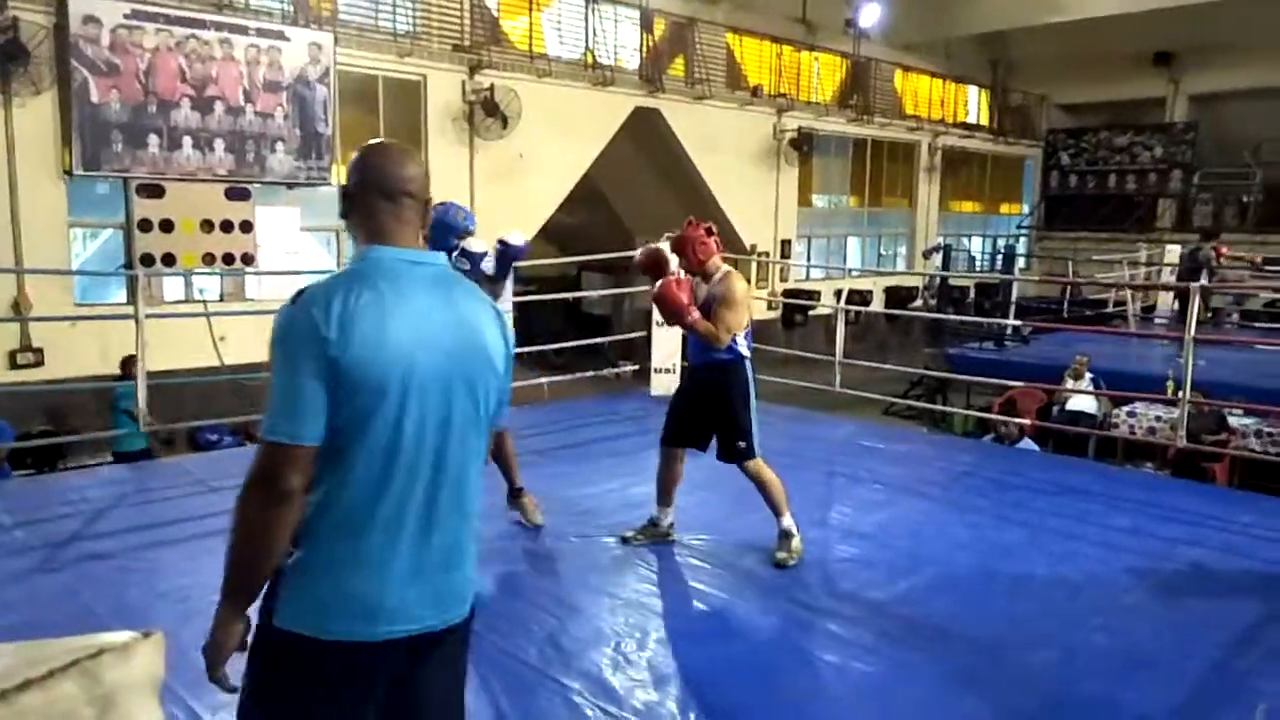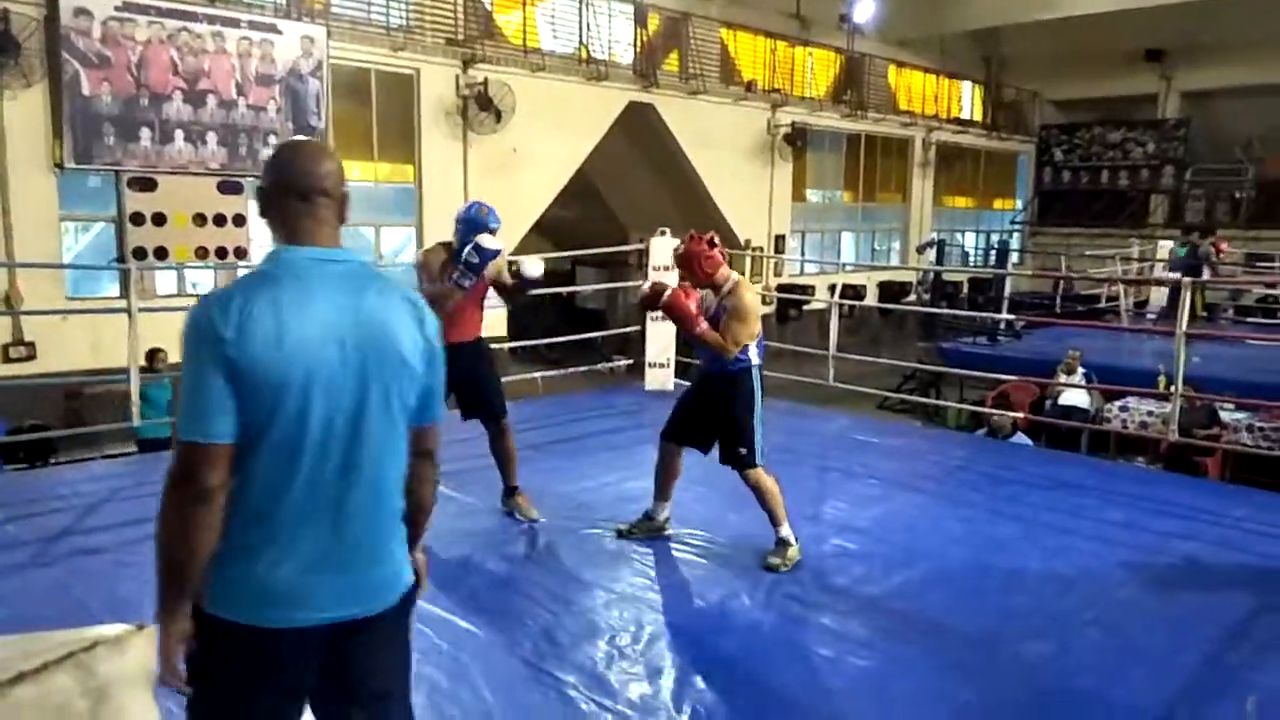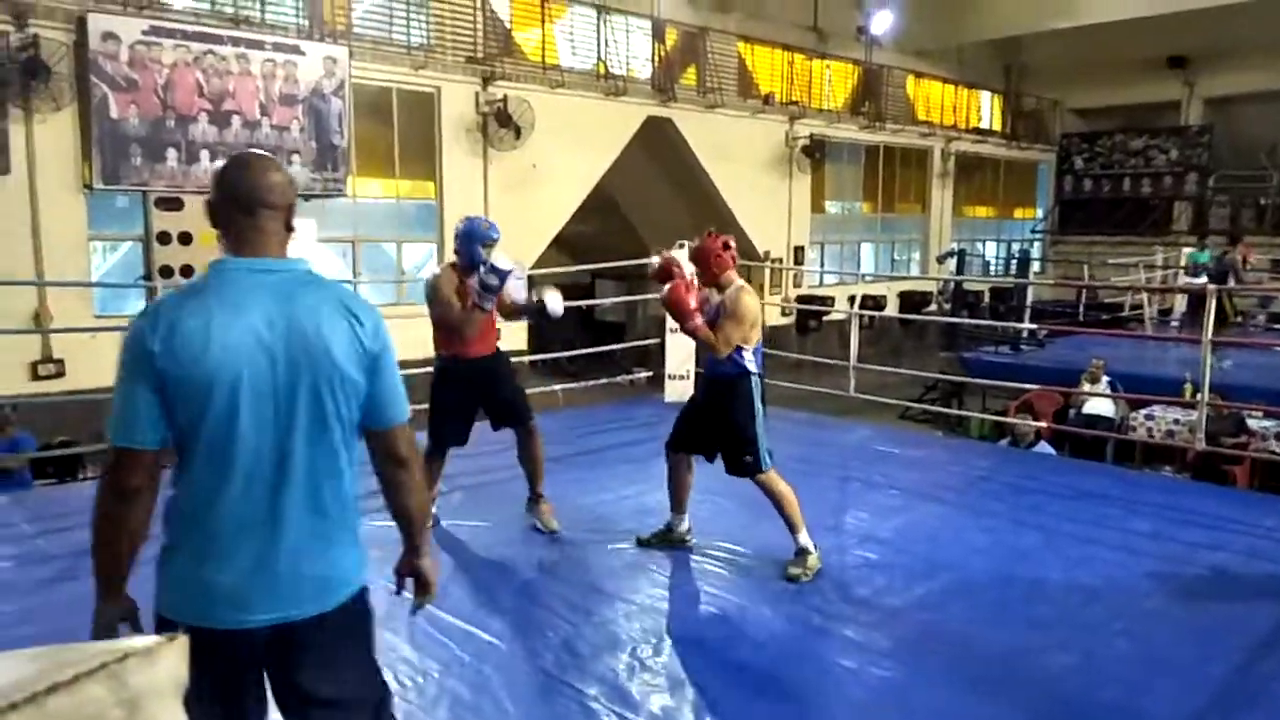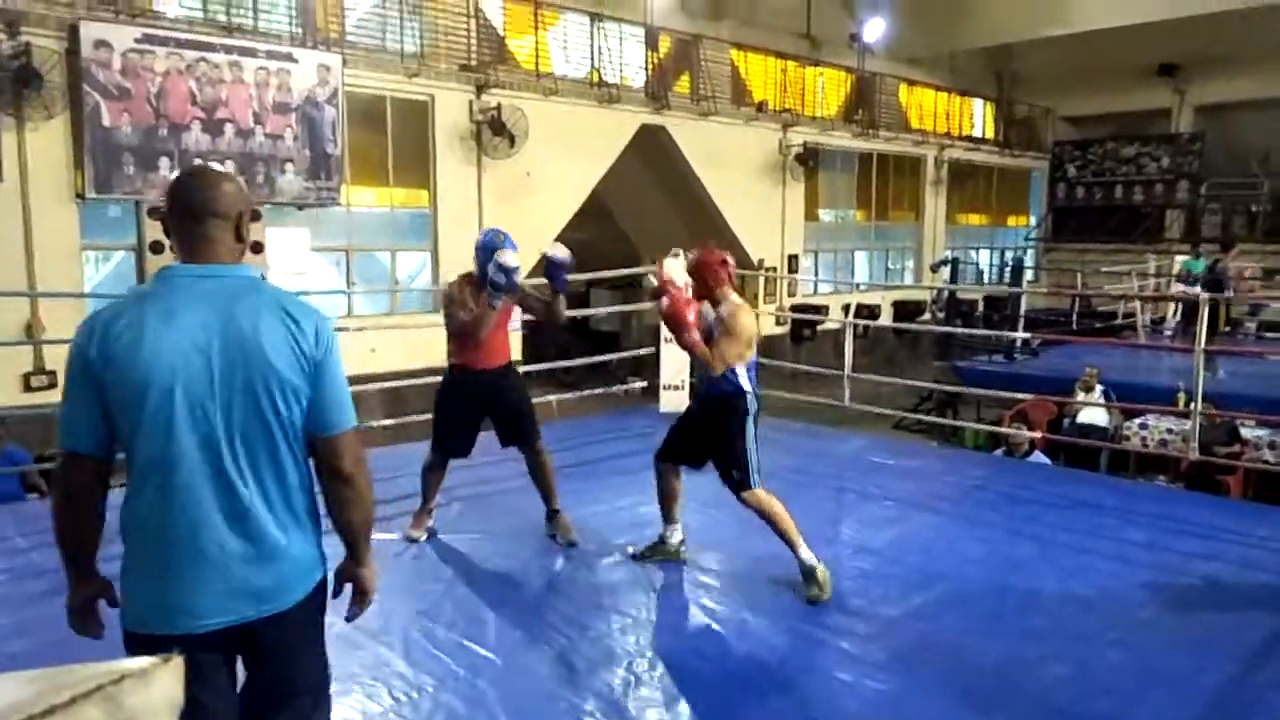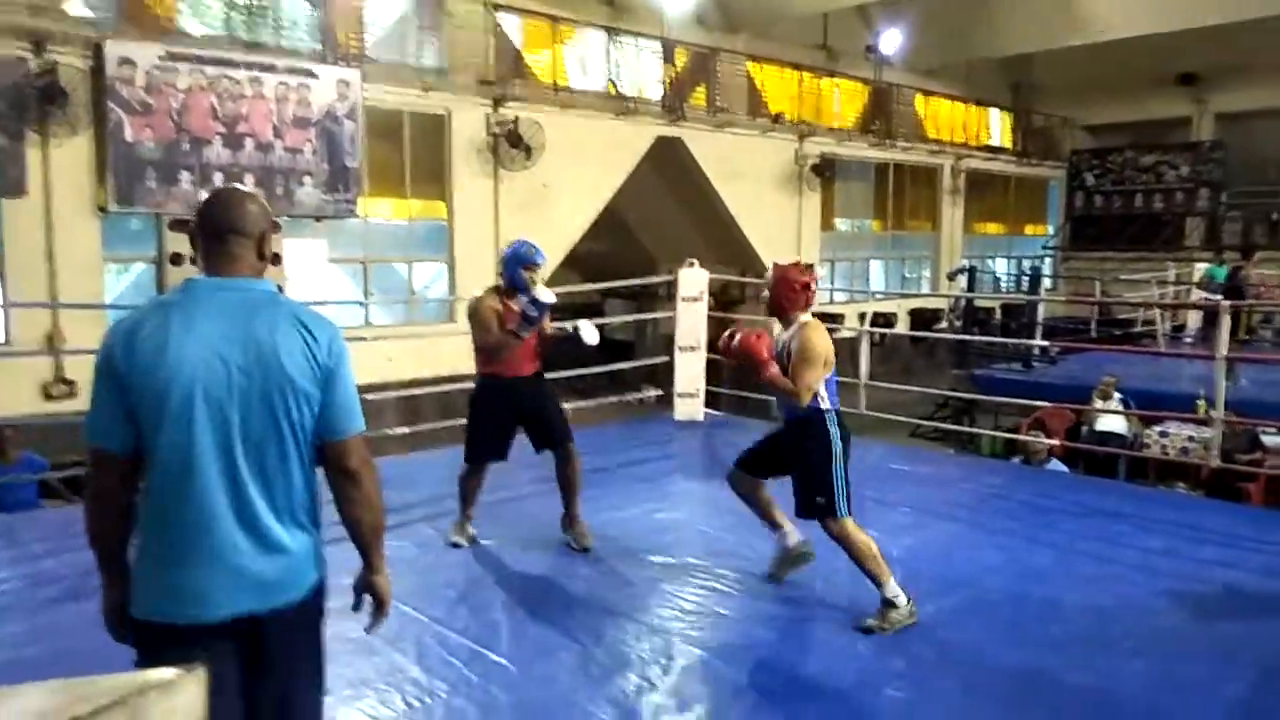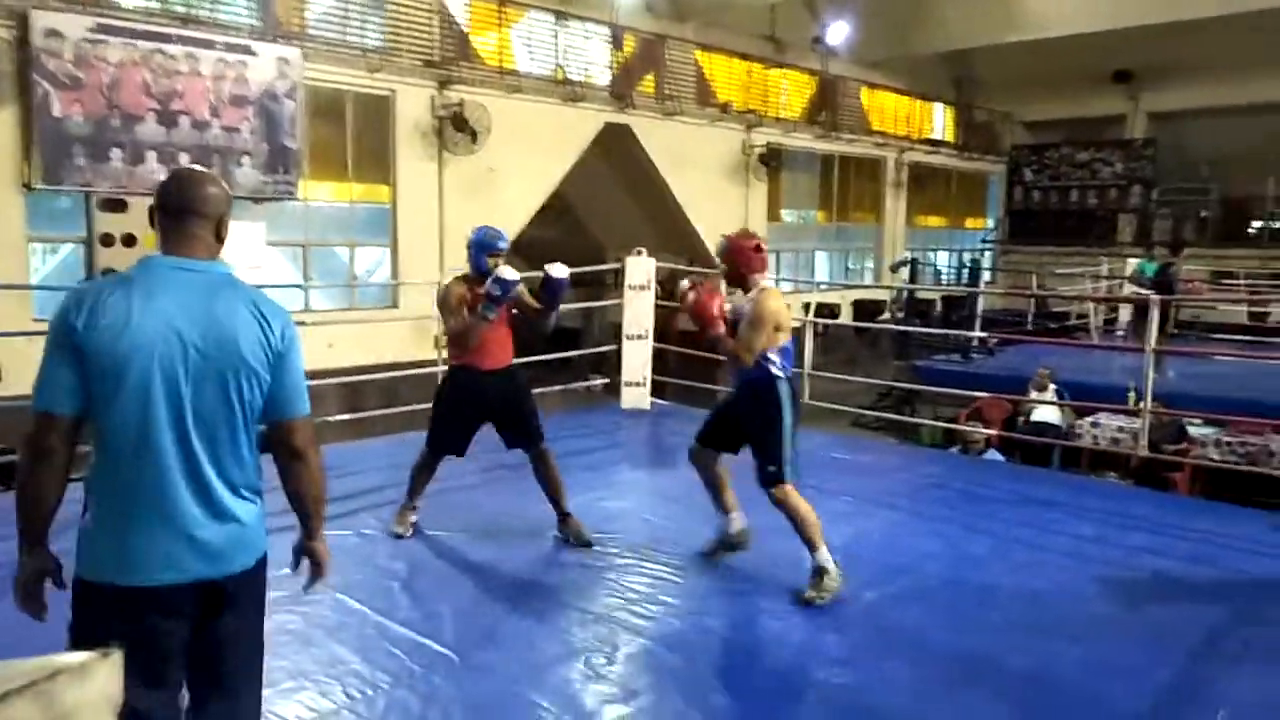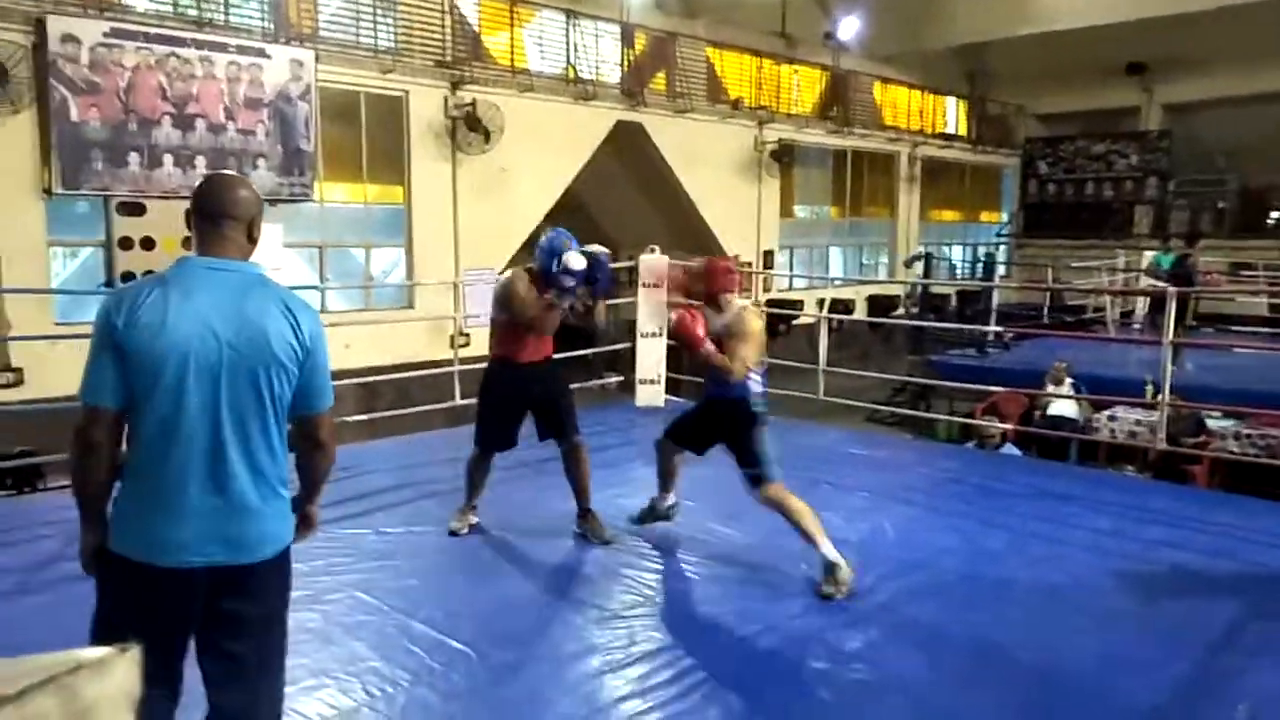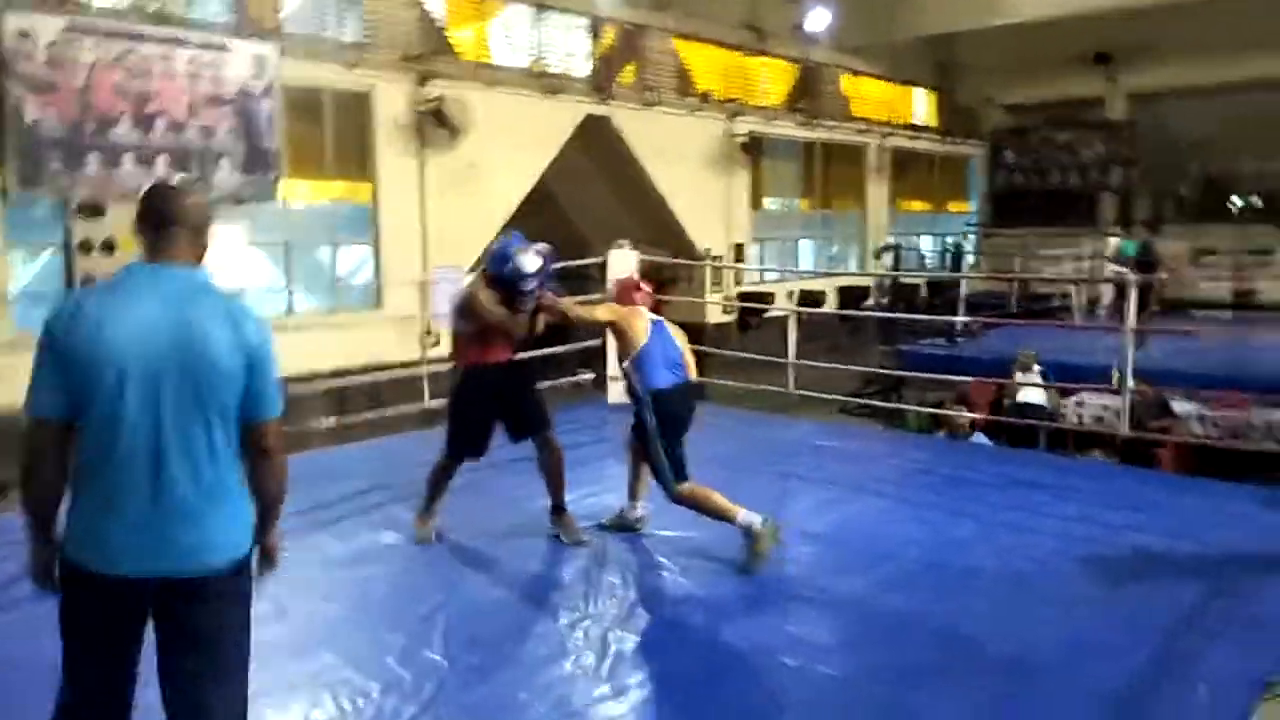
dt=0.3s
person 1, frame 1
left shoulder: (320, 313)
right shoulder: (485, 315)
left elbow: (281, 484)
left wrist: (232, 608)
left hip: (329, 607)
right hip: (444, 598)
person 1, frame 2
left shoulder: (228, 314)
right shoulder: (409, 310)
left elbow: (202, 483)
left wrist: (174, 609)
right wrist: (411, 542)
left hip: (257, 599)
right hip: (376, 585)
person 1, frame 3
left shoulder: (163, 326)
right shoulder: (354, 316)
left elbow: (130, 484)
right elbow: (398, 457)
left wrist: (110, 592)
right wrist: (417, 548)
left hip: (207, 599)
right hip: (328, 586)
person 1, frame 4
left shoulder: (107, 332)
right shoulder: (301, 323)
left elbow: (80, 481)
right elbow: (342, 467)
left wrist: (81, 575)
right wrist: (360, 556)
left hip: (169, 599)
right hip: (286, 582)
person 1, frame 5
left shoulder: (134, 337)
right shoulder: (314, 334)
left elbow: (110, 480)
right elbow: (350, 468)
left wrist: (114, 577)
right wrist: (374, 563)
left hip: (179, 596)
right hip: (288, 582)
person 1, frame 6
left shoulder: (88, 308)
right shoulder: (267, 318)
left elbow: (49, 445)
right elbow: (296, 446)
left wrist: (33, 547)
right wrist: (312, 529)
left hip: (123, 561)
right hip: (232, 554)
person 1, frame 7
left shoulder: (129, 307)
right shoulder: (295, 316)
left elbow: (96, 435)
right elbow: (318, 436)
left wrist: (92, 521)
right wrist: (307, 497)
left hip: (149, 543)
right hip: (255, 541)
person 1, frame 8
left shoulder: (75, 317)
right shoulder: (240, 325)
left elbow: (45, 446)
right elbow: (266, 447)
left wrist: (42, 536)
right wrist: (267, 524)
left hip: (100, 552)
right hip: (209, 551)
person 2, frame 1
left shoulder: (732, 285)
right shoulder: (696, 281)
left elbow: (719, 339)
right elbow: (673, 320)
left wrist: (686, 311)
right wrist: (660, 279)
left hip: (730, 376)
right hip: (699, 373)
left knee: (749, 461)
right knee: (670, 447)
left ankle: (789, 531)
right ankle: (662, 522)
person 2, frame 2
left shoulder: (743, 296)
right shoulder: (708, 291)
left elbow: (728, 349)
right elbow: (698, 332)
left wrist: (693, 321)
right wrist: (672, 306)
left hip: (738, 383)
right hip: (710, 377)
left knee: (750, 470)
right knee: (669, 443)
left ankle: (787, 539)
right ankle: (657, 517)
person 2, frame 3
left shoulder: (742, 300)
right shoulder: (716, 293)
left elbow: (719, 348)
right elbow: (701, 324)
left wrist: (688, 316)
right wrist: (675, 284)
left hip: (739, 388)
right hip: (712, 384)
left knee: (761, 473)
right knee: (677, 452)
left ankle: (806, 548)
right ankle: (679, 528)
person 2, frame 4
left shoulder: (738, 317)
right shoulder: (713, 309)
left elbow: (714, 365)
right elbow: (699, 341)
left wrist: (686, 330)
right wrist: (673, 301)
left hip: (734, 405)
right hip: (707, 399)
left knee: (749, 493)
right knee: (666, 463)
left ankle: (810, 565)
right ankle: (671, 540)
person 2, frame 5
left shoulder: (811, 337)
right shoulder: (790, 333)
left elbow: (800, 395)
right elbow: (784, 378)
left wrist: (763, 366)
right wrist: (747, 352)
left hip: (821, 431)
right hip: (797, 428)
left knee: (834, 521)
right knee: (742, 476)
left ankle: (898, 602)
right ankle: (792, 542)
person 2, frame 6
left shoulder: (767, 303)
right shoulder: (750, 299)
left elbow: (743, 357)
right elbow: (739, 342)
left wrist: (712, 325)
right wrist: (714, 314)
left hip: (771, 397)
right hip: (747, 392)
left knee: (778, 488)
right knee: (702, 452)
left ankle: (826, 569)
right ankle: (734, 529)
person 2, frame 7
left shoulder: (747, 320)
right shoulder: (716, 315)
left elbow: (736, 371)
left wrist: (702, 344)
left hip: (743, 409)
right hip: (716, 404)
left knee: (769, 492)
right knee: (668, 444)
left ankle: (833, 561)
right ankle: (664, 504)
person 2, frame 8
left shoulder: (621, 314)
right shoulder: (671, 328)
left elbow: (576, 312)
right elbow: (691, 374)
left wrist: (545, 299)
left hip: (659, 403)
right hip: (682, 396)
left knee: (678, 488)
right knee: (638, 442)
left ankle: (754, 526)
right ankle: (632, 513)
person 3, frame 1
left shoulder: (469, 259)
left elbow: (495, 288)
left wrist: (507, 261)
right wrist: (460, 273)
left knee: (495, 428)
left ankle: (518, 494)
person 3, frame 2
left shoulder: (491, 261)
right shoulder: (433, 257)
left elbow: (510, 294)
right elbow: (435, 304)
left wrist: (524, 280)
right wrist: (467, 273)
left hip: (471, 350)
left knee: (499, 423)
left ankle: (512, 492)
person 3, frame 3
left shoulder: (491, 272)
right shoulder: (442, 281)
left elbow: (509, 311)
right elbow: (463, 330)
left wrist: (536, 305)
right wrist: (487, 294)
left hip: (492, 362)
right hip: (455, 369)
left knee: (527, 428)
right knee: (439, 444)
left ankle: (537, 501)
person 3, frame 4
left shoulder: (511, 285)
right shoulder: (457, 290)
left elbow: (554, 316)
right elbow: (474, 332)
left wrist: (558, 283)
right wrist: (496, 293)
left hip: (502, 375)
right hip: (464, 379)
left knee: (534, 447)
right knee: (441, 453)
left ankle: (554, 515)
right ankle: (425, 513)
person 3, frame 5
left shoulder: (535, 297)
right shoulder: (485, 304)
left elbow: (545, 339)
right elbow: (494, 351)
right wrist: (523, 325)
left hip: (533, 383)
right hip: (496, 388)
left knee: (566, 449)
right knee: (478, 460)
left ankle: (571, 520)
right ankle: (464, 520)
person 3, frame 6
left shoulder: (510, 285)
right shoulder: (454, 291)
left elbow: (542, 322)
right elbow: (462, 339)
left wrist: (551, 300)
right wrist: (489, 305)
left hip: (505, 377)
right hip: (466, 381)
left knee: (539, 449)
right knee: (434, 451)
left ankle: (565, 518)
right ankle: (409, 508)
person 3, frame 7
left shoulder: (556, 281)
right shoulder: (515, 284)
left elbow: (593, 319)
right elbow: (542, 327)
left wrist: (597, 288)
right wrist: (564, 291)
left hip: (543, 369)
right hip: (506, 372)
left knee: (572, 441)
right knee: (486, 448)
left ankle: (585, 514)
right ankle: (469, 507)
person 3, frame 8
left shoulder: (513, 284)
right shoulder: (477, 295)
left elbow: (535, 330)
right elbow: (516, 333)
left wrist: (535, 291)
right wrist: (526, 293)
left hip: (509, 370)
right hip: (477, 378)
left knee: (547, 439)
right knee: (455, 455)
left ankle: (559, 512)
right ankle: (428, 512)
